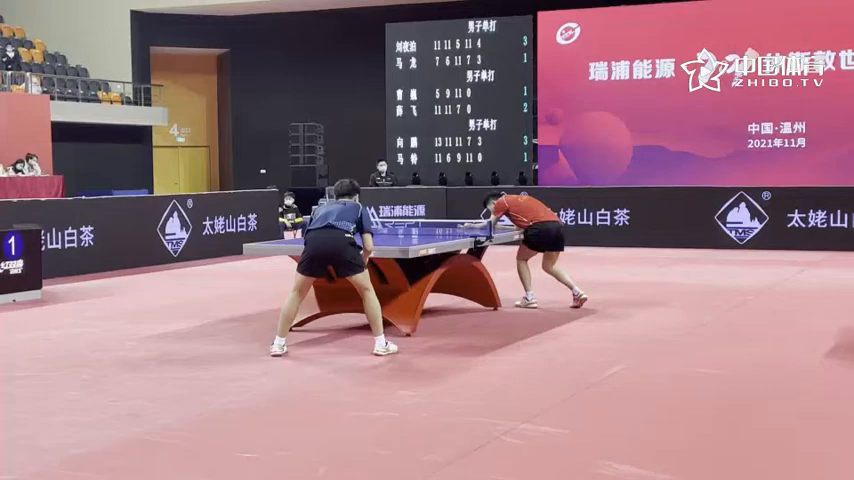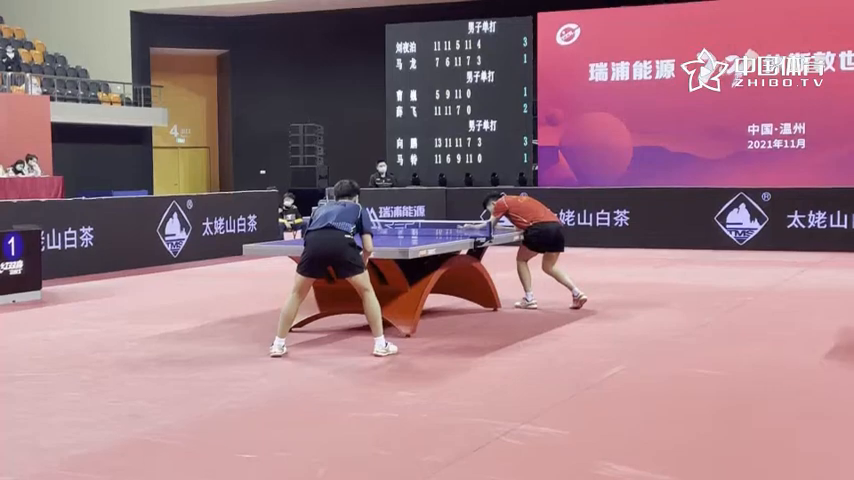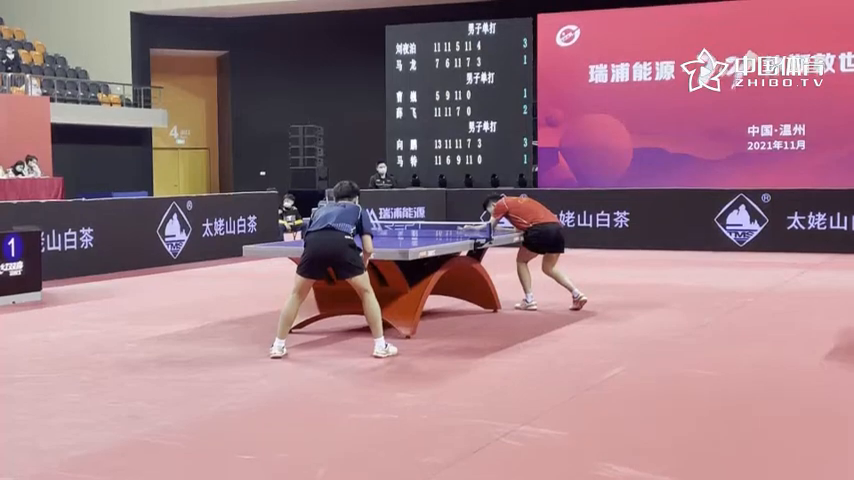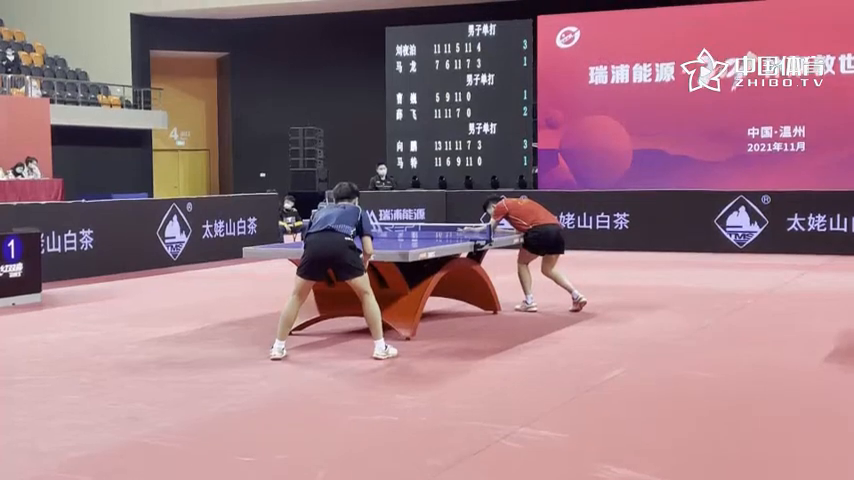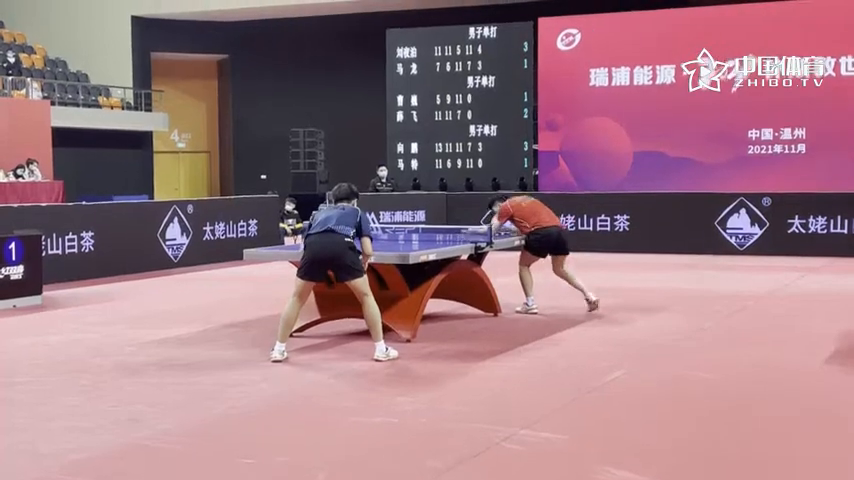
dt=0.3s
person 1, frame 1
left shoulder: (321, 208)
right shoulder: (358, 208)
left elbow: (311, 235)
right elbow: (369, 246)
left wrist: (325, 264)
right wrist: (362, 263)
left hip: (314, 241)
right hip: (342, 241)
left knee: (297, 293)
right knee: (367, 290)
left ankle: (278, 344)
right ankle: (381, 343)
person 1, frame 2
left shoulder: (321, 209)
right shoulder: (358, 209)
left elbow: (310, 236)
right elbow: (368, 247)
left wrist: (323, 263)
right wrist: (361, 264)
left hip: (314, 243)
right hip: (342, 242)
left knee: (297, 294)
right knee: (367, 291)
left ankle: (278, 344)
right ankle: (380, 344)
person 1, frame 3
left shoulder: (321, 210)
right shoulder: (358, 210)
left elbow: (309, 237)
right elbow: (368, 248)
left wrist: (325, 266)
right wrist: (362, 264)
left hip: (314, 244)
right hip: (341, 243)
left knee: (297, 295)
right knee: (367, 292)
left ankle: (278, 346)
right ankle: (380, 346)
person 1, frame 4
left shoulder: (321, 212)
right shoulder: (358, 211)
left elbow: (308, 239)
right elbow: (368, 250)
left wrist: (323, 266)
right wrist: (362, 265)
left hip: (314, 245)
right hip: (341, 245)
left knee: (297, 296)
right knee: (366, 294)
left ankle: (278, 347)
right ankle: (380, 347)
person 1, frame 5
left shoulder: (319, 213)
right shoulder: (356, 213)
left elbow: (305, 244)
right elbow: (368, 250)
left wrist: (322, 265)
right wrist: (362, 266)
left hip: (314, 246)
right hip: (341, 246)
left knee: (297, 298)
right knee: (366, 296)
left ankle: (279, 349)
right ankle: (381, 349)
person 2, frame 1
left shoulder: (502, 202)
right shoulder: (519, 199)
left wrist: (473, 226)
left hip: (541, 228)
right hip: (556, 226)
left knee: (521, 259)
right knee: (549, 266)
left ankle: (529, 298)
right ankle: (577, 292)
person 2, frame 2
left shoulder: (501, 202)
right shoulder: (518, 200)
left wrist: (473, 226)
left hip: (541, 229)
right hip: (556, 227)
left knee: (521, 260)
right knee: (549, 267)
left ankle: (529, 299)
right ankle: (577, 293)
person 2, frame 3
left shoulder: (502, 204)
right shoulder: (518, 202)
left hip: (541, 230)
right hip: (557, 228)
left knee: (521, 261)
right knee: (548, 268)
left ankle: (529, 300)
right ankle: (577, 294)
person 2, frame 4
left shoulder: (501, 205)
right shoulder: (518, 203)
left elbow: (488, 229)
left wrist: (474, 230)
left hip: (541, 231)
right hip: (556, 229)
left knee: (522, 263)
right knee: (548, 269)
left ankle: (529, 302)
right ankle: (576, 295)
person 2, frame 5
left shoulder: (506, 206)
right shoulder: (525, 199)
left elbow: (494, 229)
left hip: (541, 233)
right hip: (560, 231)
left knee: (524, 265)
right knee: (559, 270)
left ankle: (530, 304)
right ankle: (589, 295)
